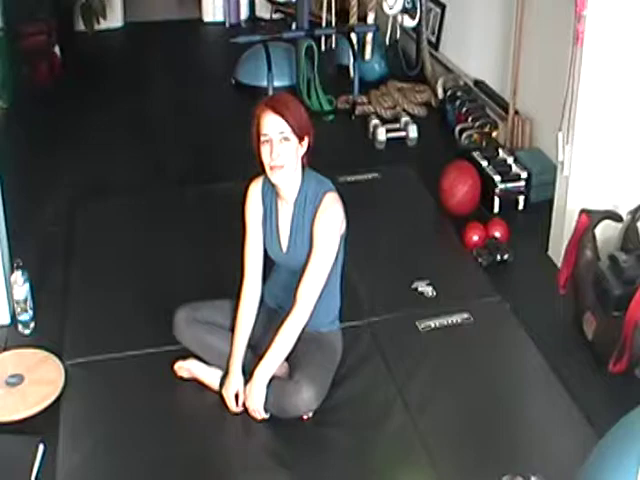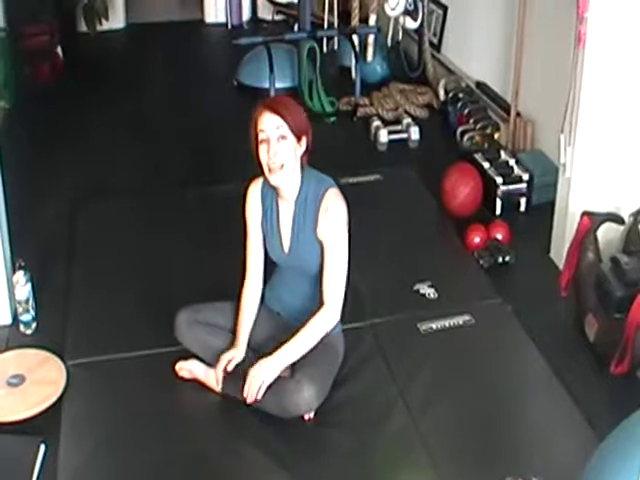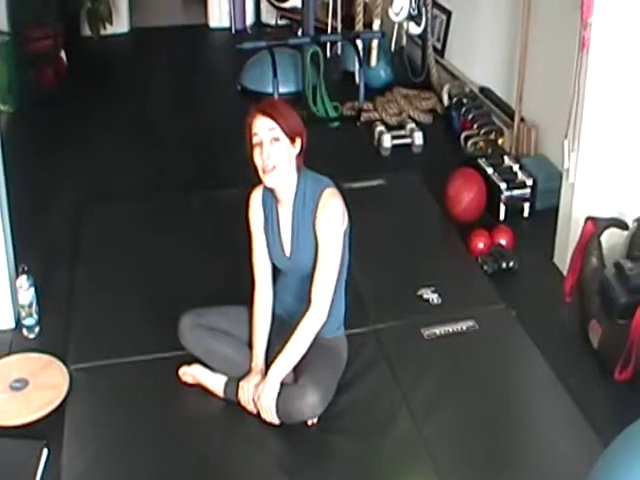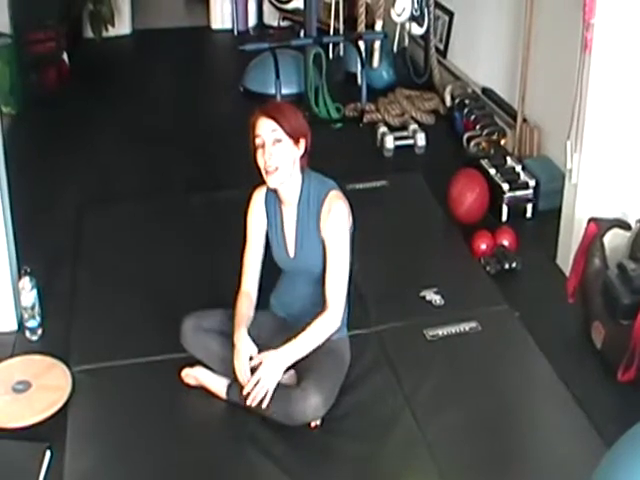
dt=0.5s
person 1, frame 1
left shoulder: (326, 205)
right shoulder: (258, 192)
left elbow: (303, 308)
right elbow: (251, 284)
left wrist: (258, 378)
right wrist: (235, 366)
left hip: (316, 330)
right hip: (271, 311)
left knee: (304, 397)
right knee: (185, 320)
left ankle: (213, 376)
right ankle: (282, 371)
person 1, frame 2
left shoulder: (329, 202)
right shoulder: (257, 193)
left elbow: (332, 309)
right elbow: (252, 280)
left wrist: (274, 364)
right wrist: (239, 346)
left hip: (317, 332)
right hip: (273, 314)
left knee: (304, 396)
right knee: (186, 322)
left ankle: (214, 376)
right ankle: (285, 376)
person 1, frame 3
left shoulder: (327, 203)
right shoulder: (259, 199)
left elbow: (319, 308)
right elbow: (263, 288)
left wrist: (272, 378)
right wrist: (258, 368)
left hip: (321, 336)
right hip: (278, 320)
left knee: (308, 402)
right knee: (190, 326)
left ankle: (219, 382)
right ankle: (289, 378)
person 1, frame 4
left shoulder: (331, 205)
right shoulder: (262, 200)
left elbow: (334, 310)
right elbow: (248, 288)
left wrist: (281, 358)
right wrist: (239, 335)
left hip: (323, 337)
right hip: (279, 321)
left knee: (309, 405)
right knee: (192, 329)
left ankle: (223, 384)
right ankle: (290, 380)
